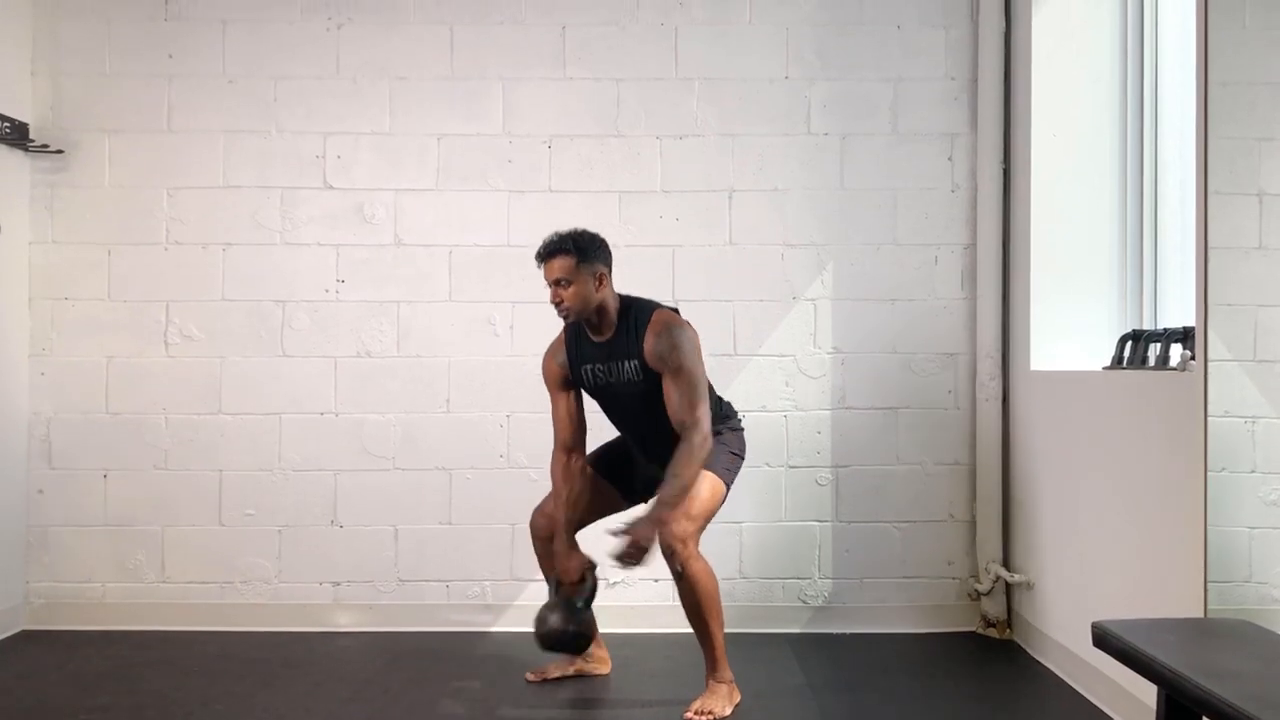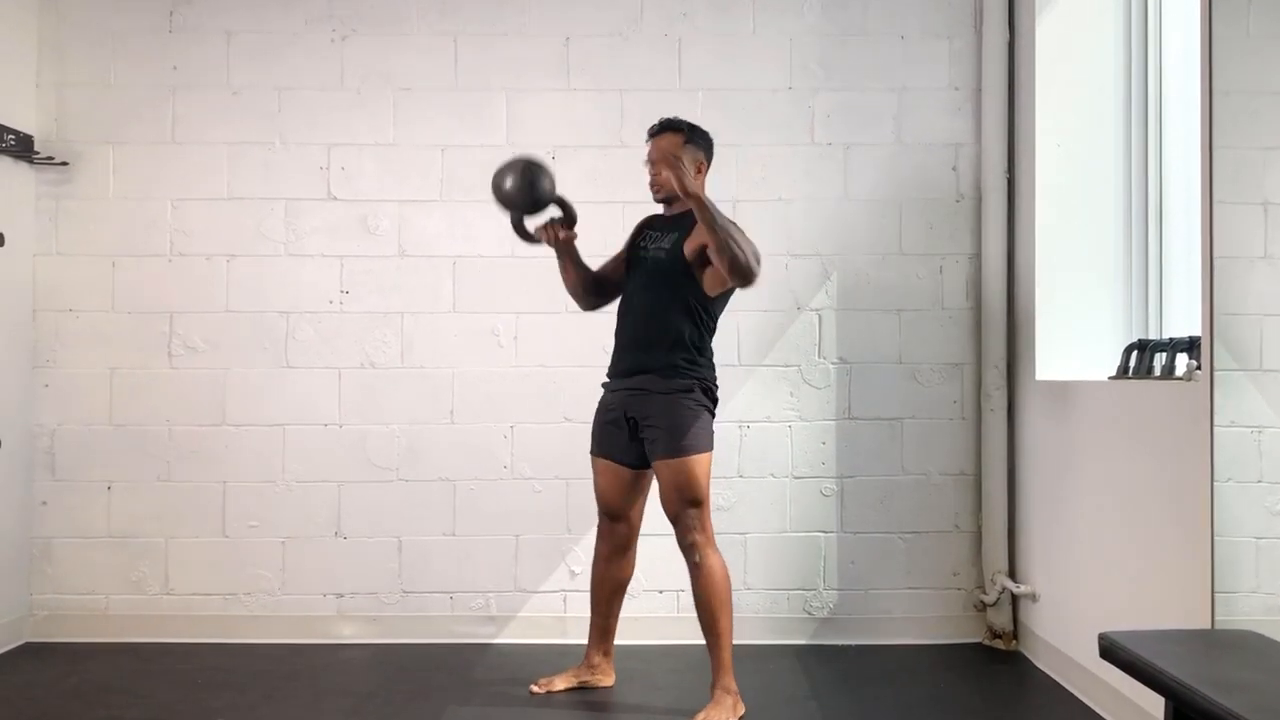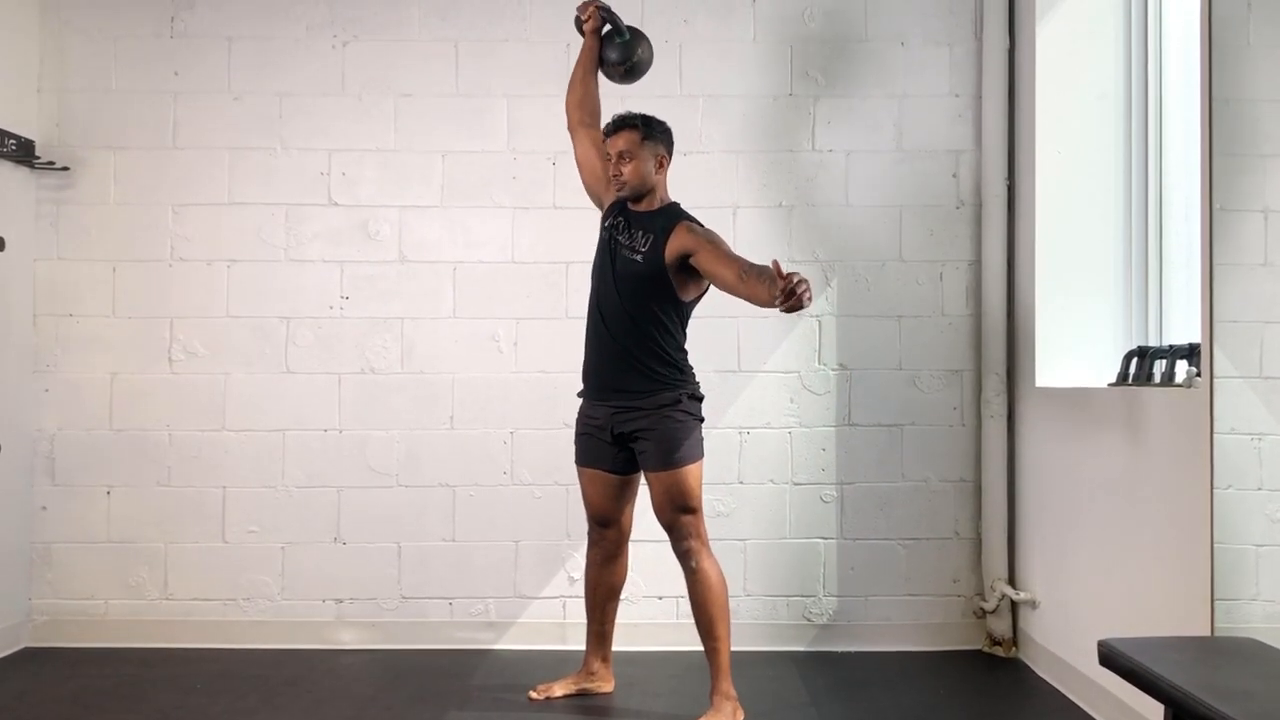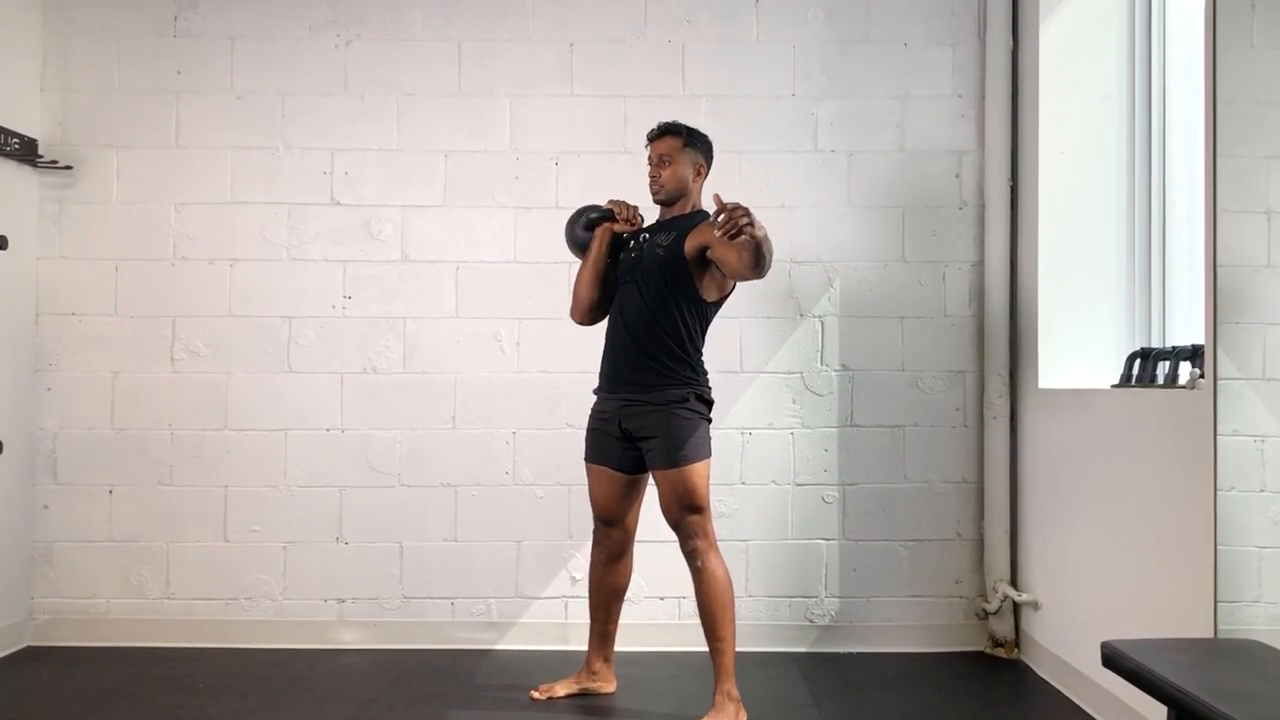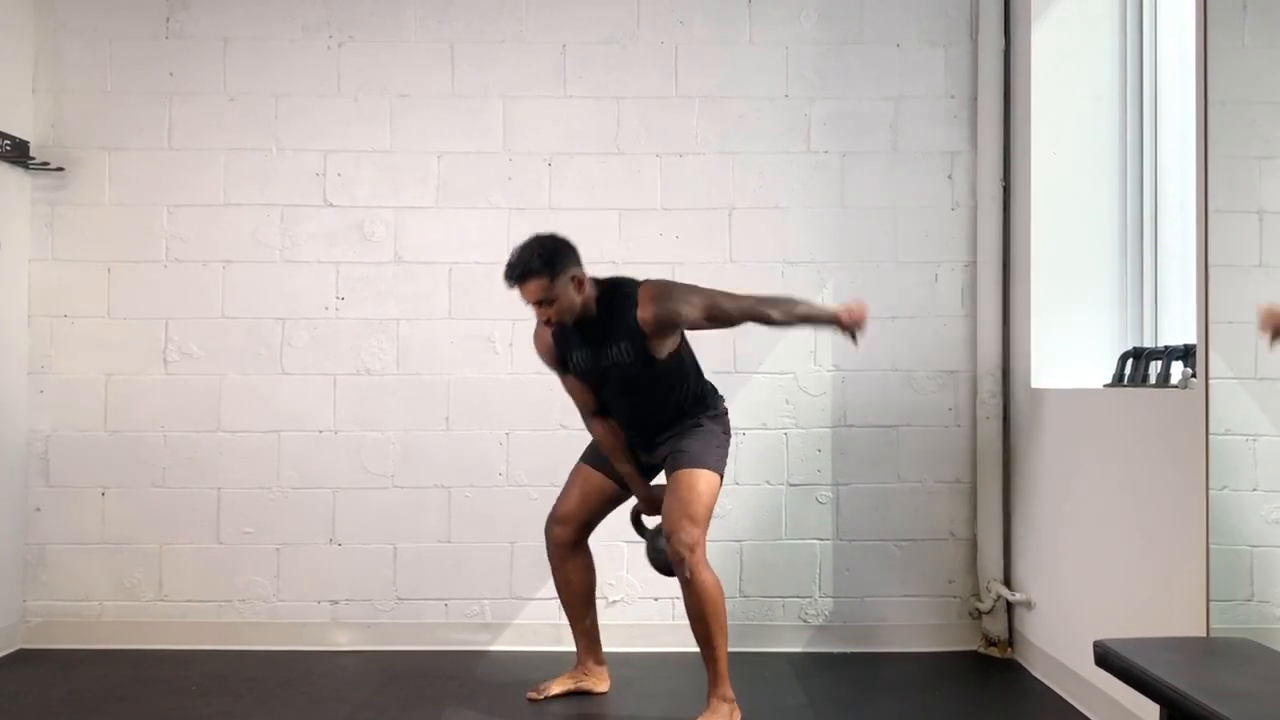
dt=1s
person 1, frame 1
left shoulder: (665, 332)
right shoulder: (561, 355)
left elbow: (695, 434)
right elbow: (567, 452)
left wrist: (654, 519)
right wrist: (563, 544)
left hip: (711, 441)
right hip: (639, 446)
left knee: (676, 534)
right knee: (546, 522)
left ankle: (722, 679)
right ankle: (589, 651)
person 1, frame 2
left shoulder: (712, 232)
right shoulder: (648, 230)
left elbow: (747, 273)
right elbow: (593, 293)
left wrist: (694, 200)
right wrist: (565, 248)
left hip: (679, 394)
right hip: (623, 391)
left knee: (693, 535)
right knee: (614, 529)
right ankle: (598, 661)
person 1, frame 3
left shoulder: (684, 234)
right shoulder: (614, 208)
left elbow: (744, 277)
right elbow: (580, 121)
left wrist: (783, 288)
left hip: (663, 408)
right hip: (601, 406)
left knee: (688, 541)
right knee: (605, 537)
person 1, frame 4
left shoulder: (708, 233)
right shoulder: (636, 239)
left elbow: (753, 265)
right elbow: (584, 311)
left wrist: (756, 233)
right wrist: (602, 238)
left hip: (673, 405)
right hip: (612, 403)
left knee: (696, 541)
right knee: (610, 535)
right ankle: (598, 667)
person 1, frame 5
left shoulder: (647, 304)
right shoulder: (550, 337)
left elbow: (750, 307)
right elbow: (599, 415)
left wrist: (828, 316)
right wrist: (639, 487)
left hip: (692, 427)
right hip: (627, 435)
left knee: (683, 548)
right knee: (561, 530)
right ankle: (590, 666)
